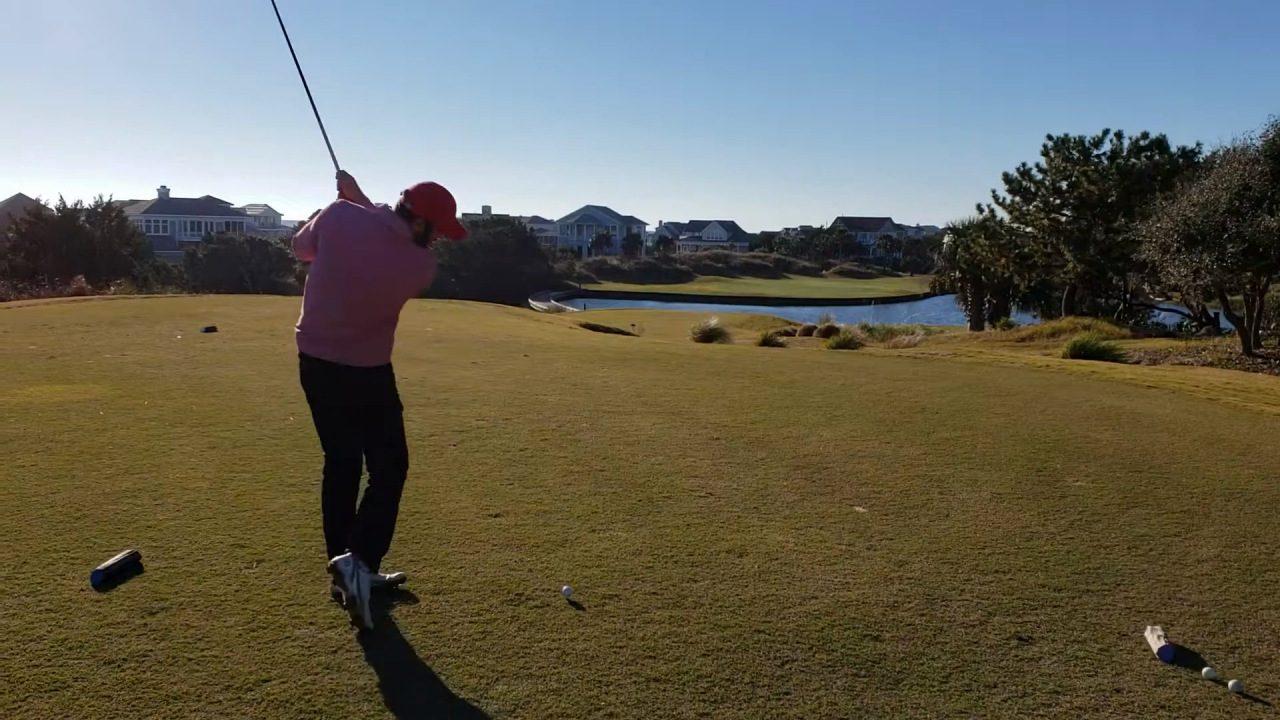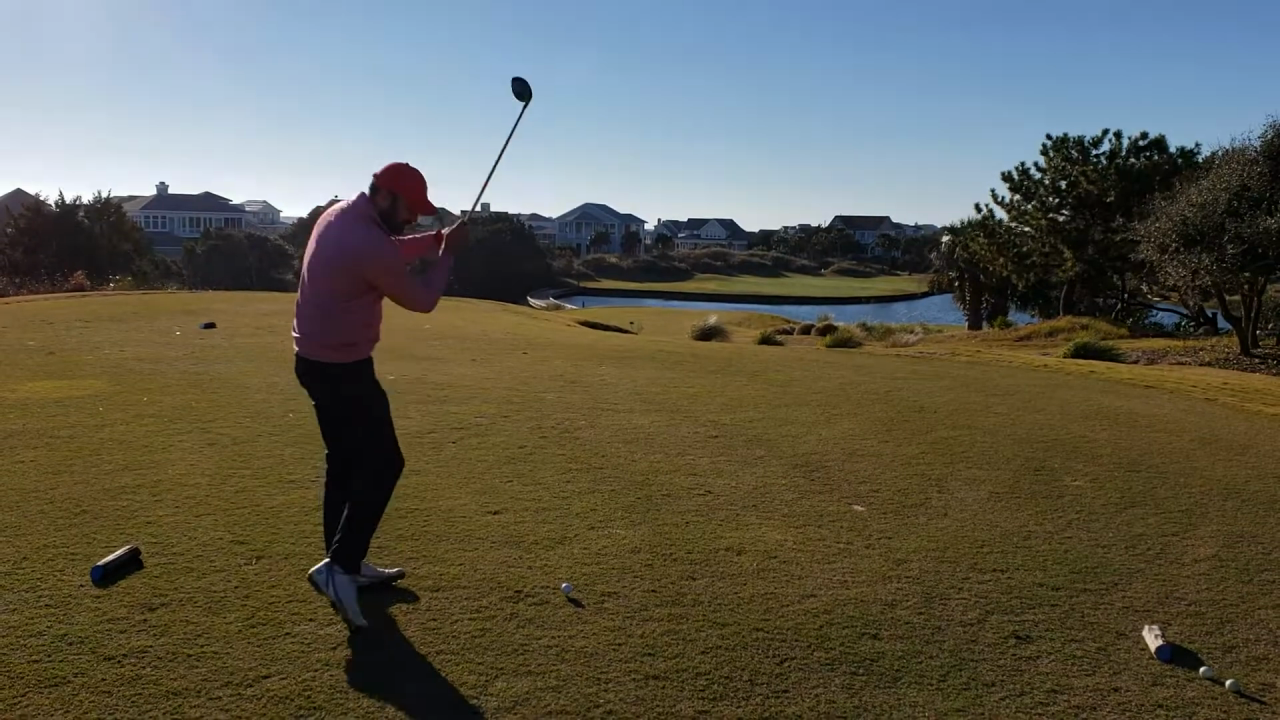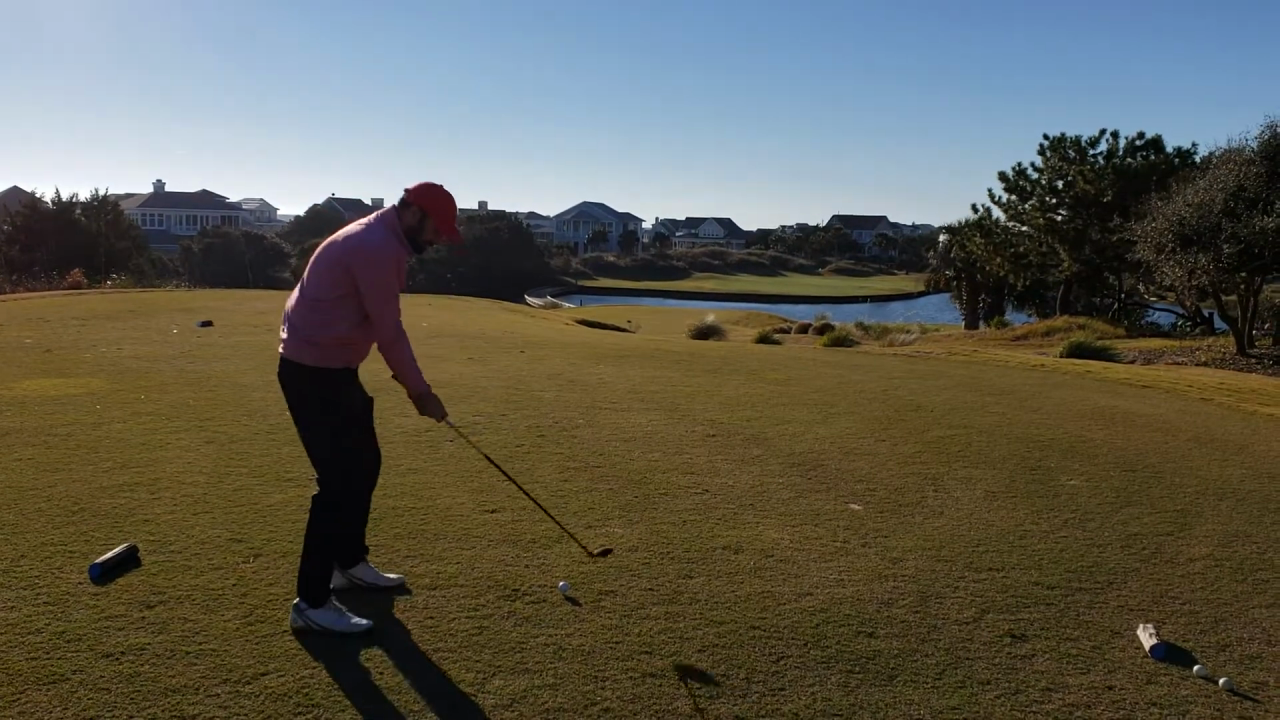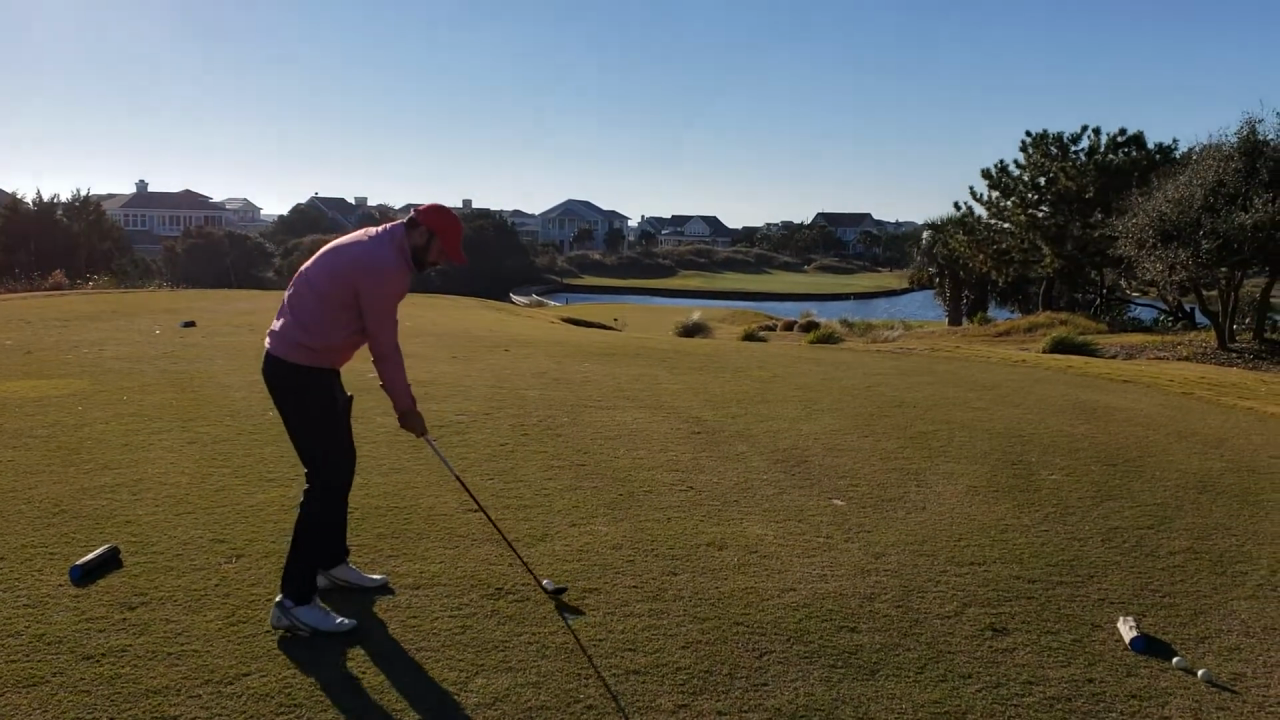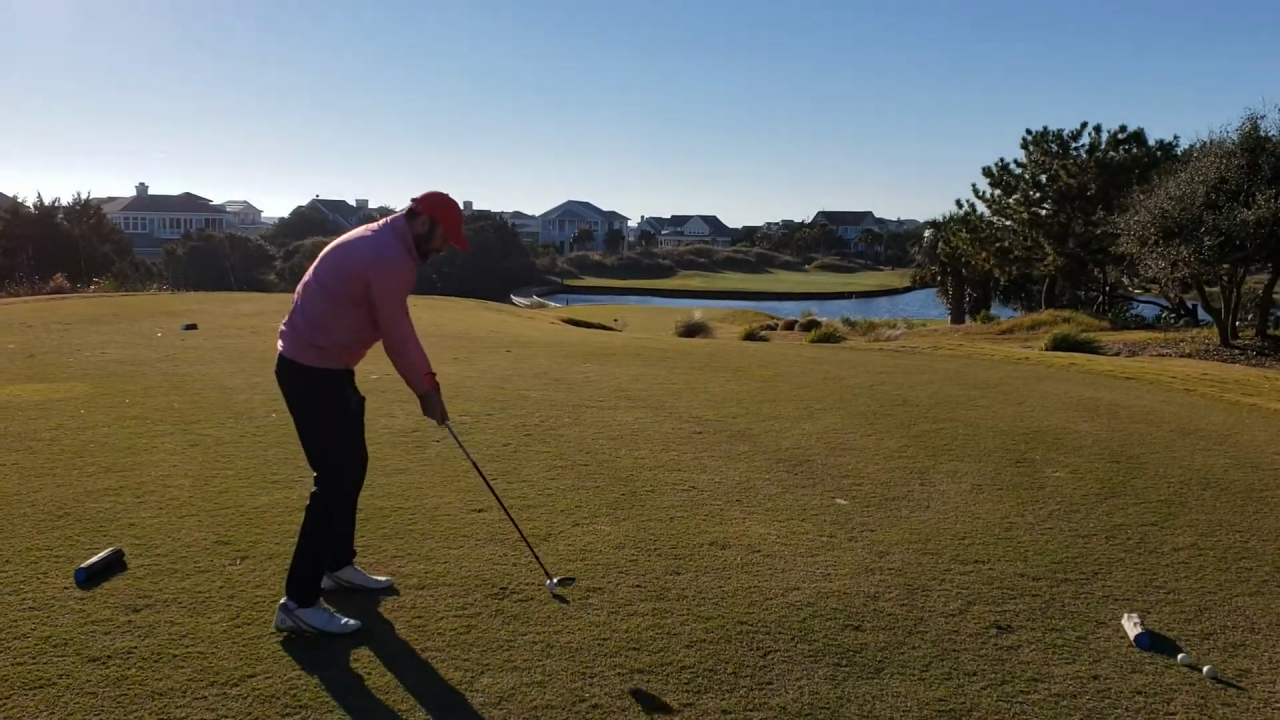
dt=0.7s
person 1, frame 1
left shoulder: (336, 221)
right shoulder: (421, 263)
left elbow: (301, 247)
right wrist: (359, 200)
left hip: (315, 365)
right hip: (367, 376)
left knee: (340, 466)
right knee: (388, 471)
left ankle: (346, 565)
right ankle: (359, 560)
person 1, frame 2
left shoulder: (338, 215)
right shoulder: (370, 248)
right elbow: (422, 299)
left wrist: (435, 240)
right wrist: (448, 253)
left hip: (314, 359)
right hip: (343, 367)
left knee: (346, 461)
right knee: (383, 464)
left ankle: (345, 565)
right ankle: (339, 565)
person 1, frame 3
left shoulder: (378, 239)
right shoulder: (377, 249)
left elbow: (385, 328)
right elbow: (388, 334)
left wrist: (414, 385)
right wrist: (420, 391)
left hip: (330, 366)
right hip: (314, 371)
left knee: (363, 464)
right knee: (338, 481)
left ankle: (349, 562)
right ankle: (311, 602)
person 1, frame 4
left shoulder: (380, 250)
right shoulder: (383, 265)
left elbow: (381, 343)
right elbow: (384, 347)
left wrist: (403, 397)
right wrist: (406, 407)
left hip: (308, 362)
right hip: (298, 367)
left knee: (339, 466)
right knee: (329, 475)
left ankle: (330, 563)
right ankle: (295, 599)
person 1, frame 5
left shoulder: (380, 243)
right shoulder: (390, 259)
left elbow: (400, 328)
right elbow: (397, 339)
left wrist: (429, 378)
right wrist: (426, 393)
left hip: (319, 365)
right hip: (313, 371)
left knee: (350, 467)
right knee: (336, 479)
left ankle: (337, 565)
right ankle: (298, 602)
